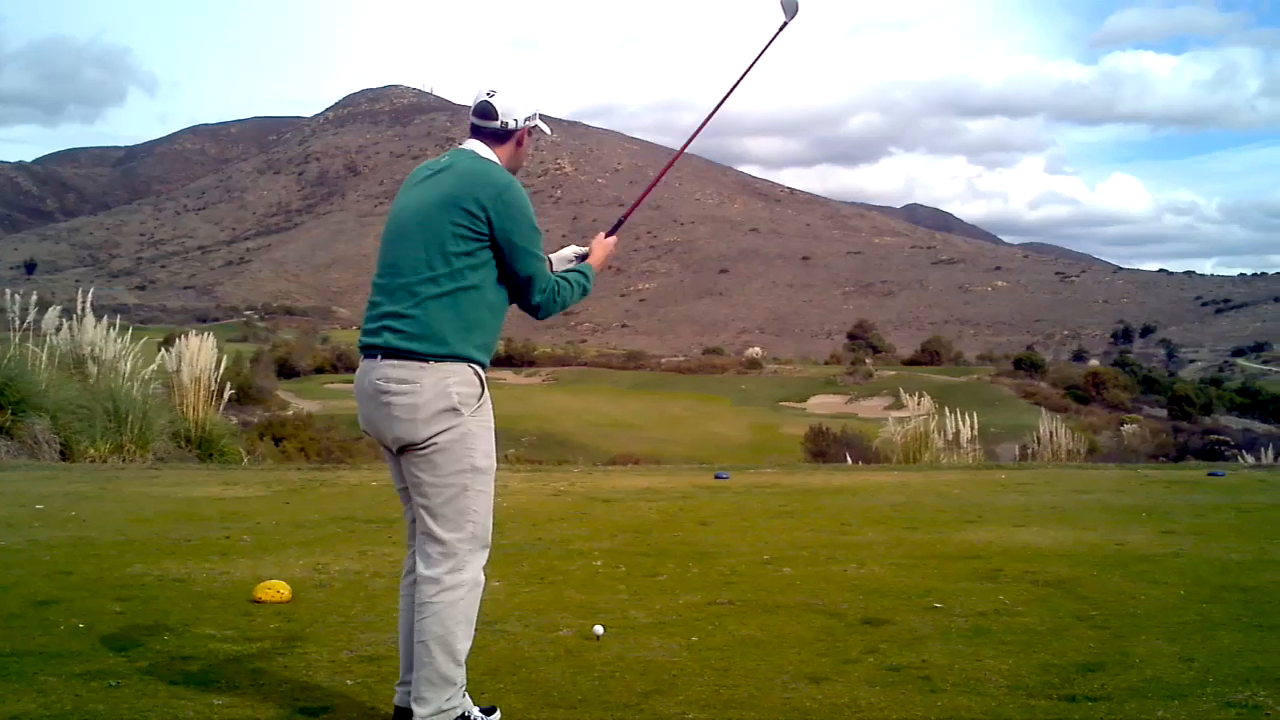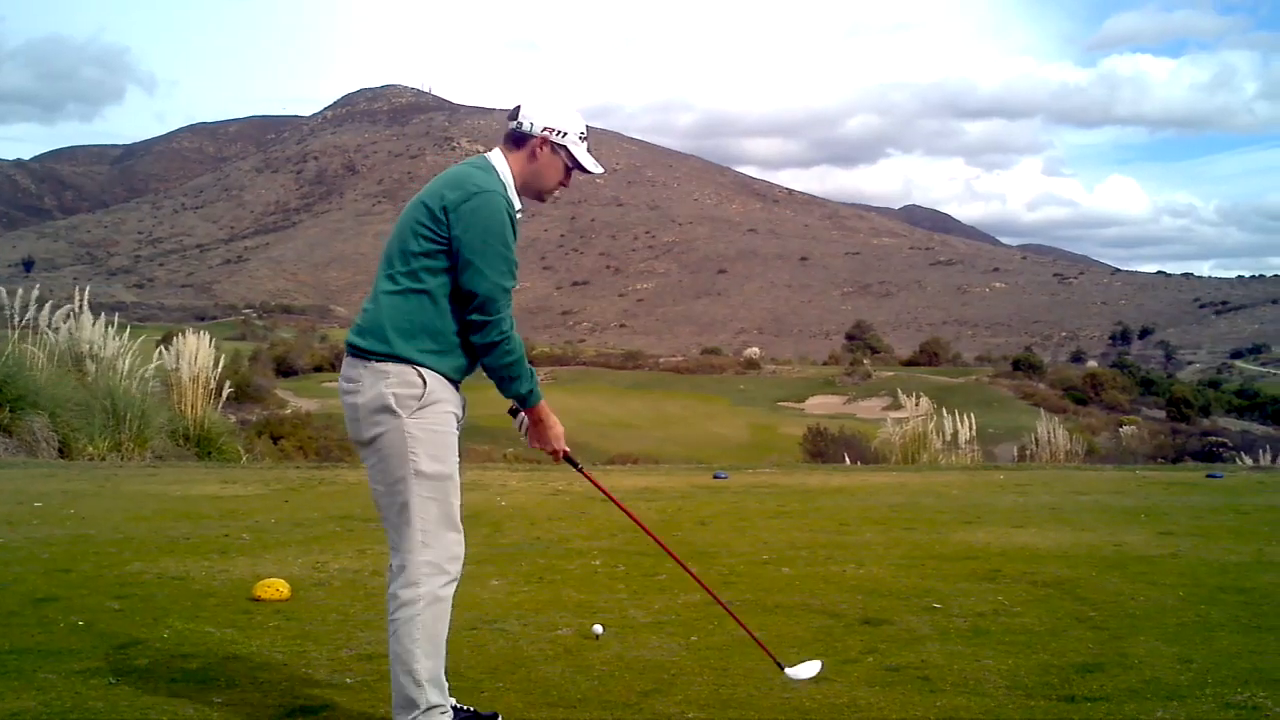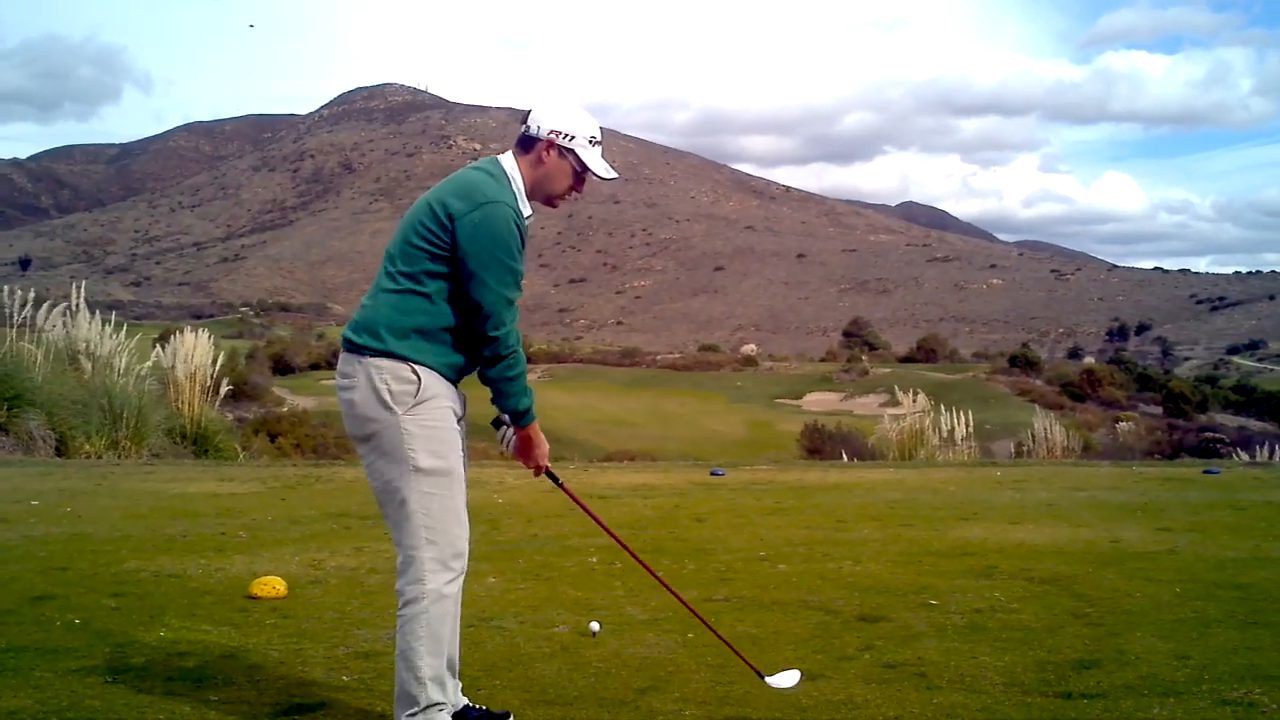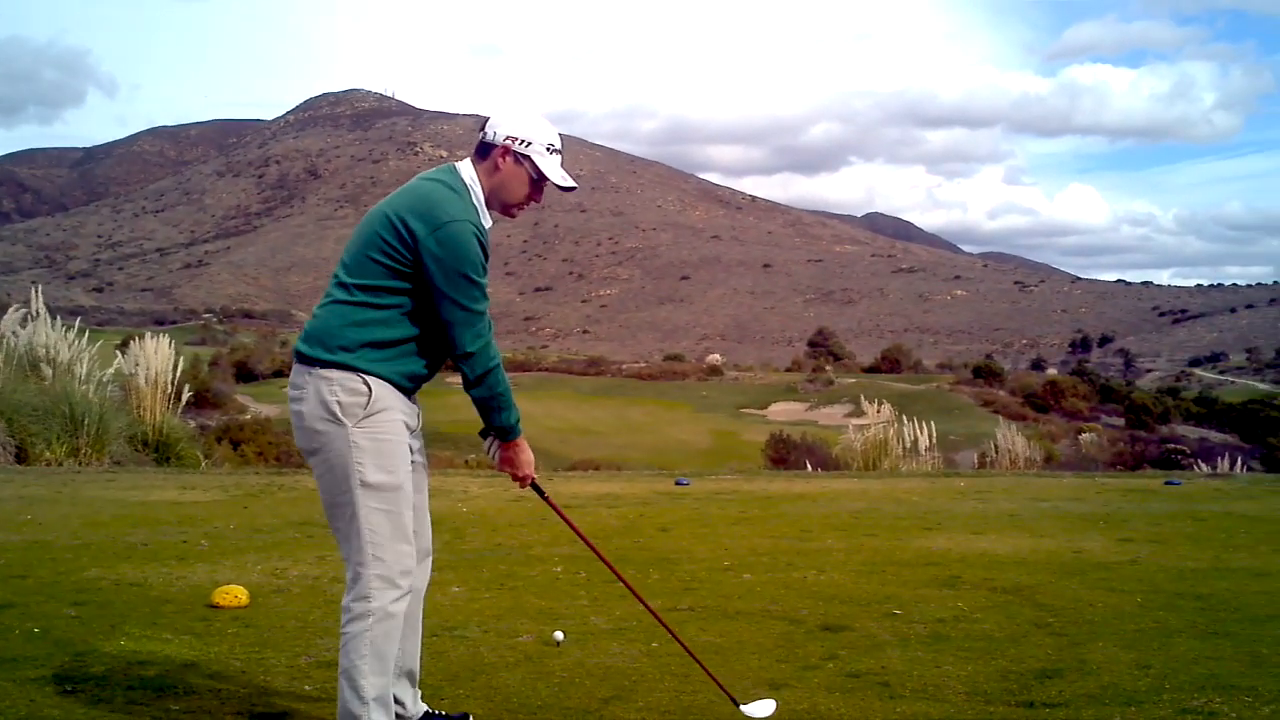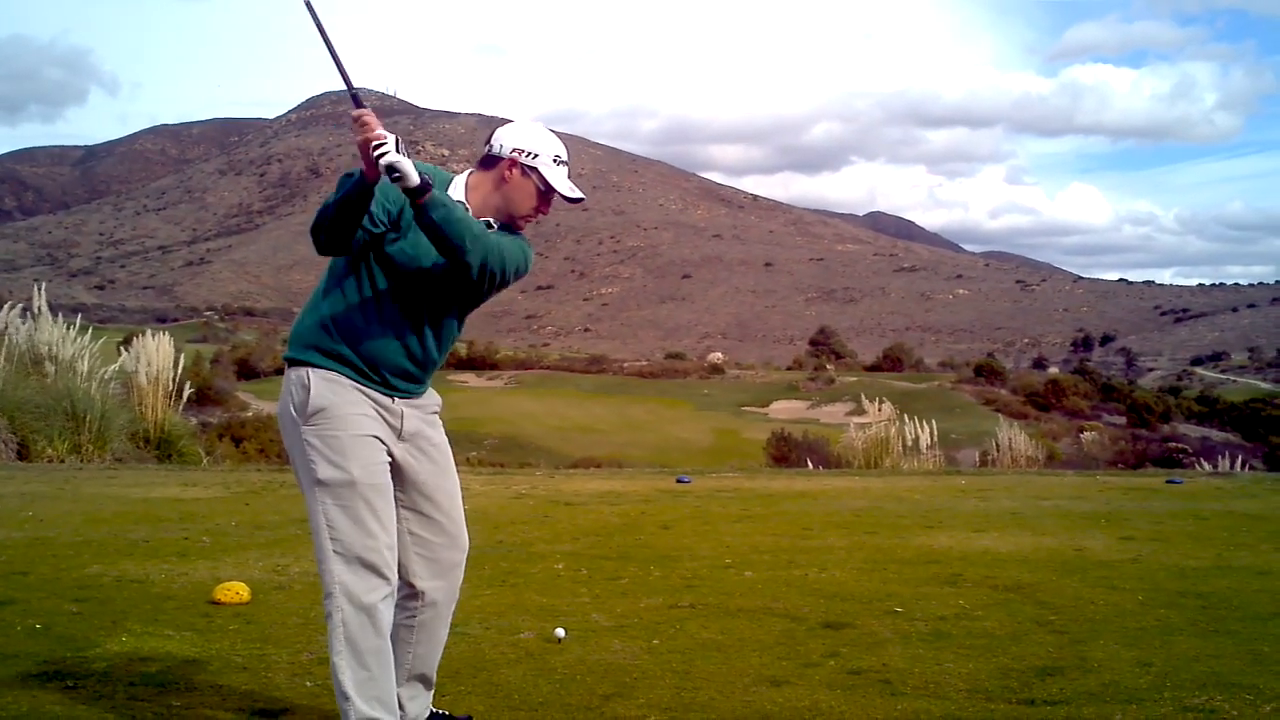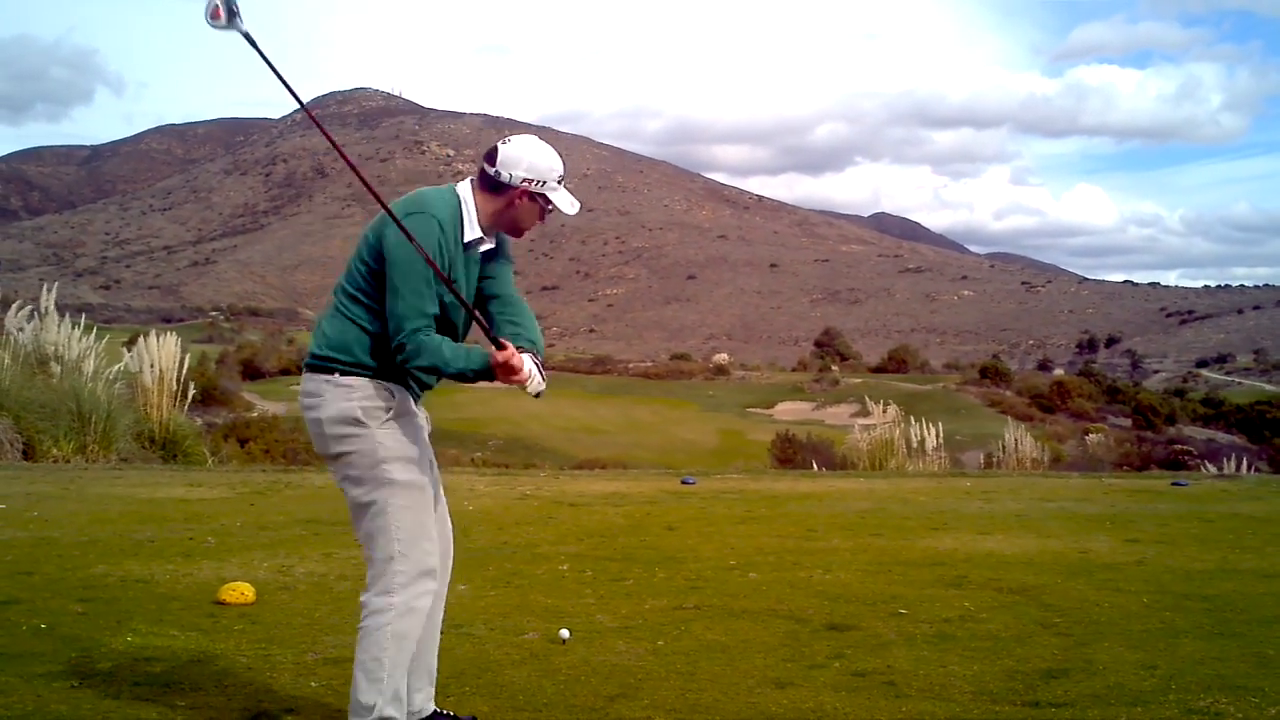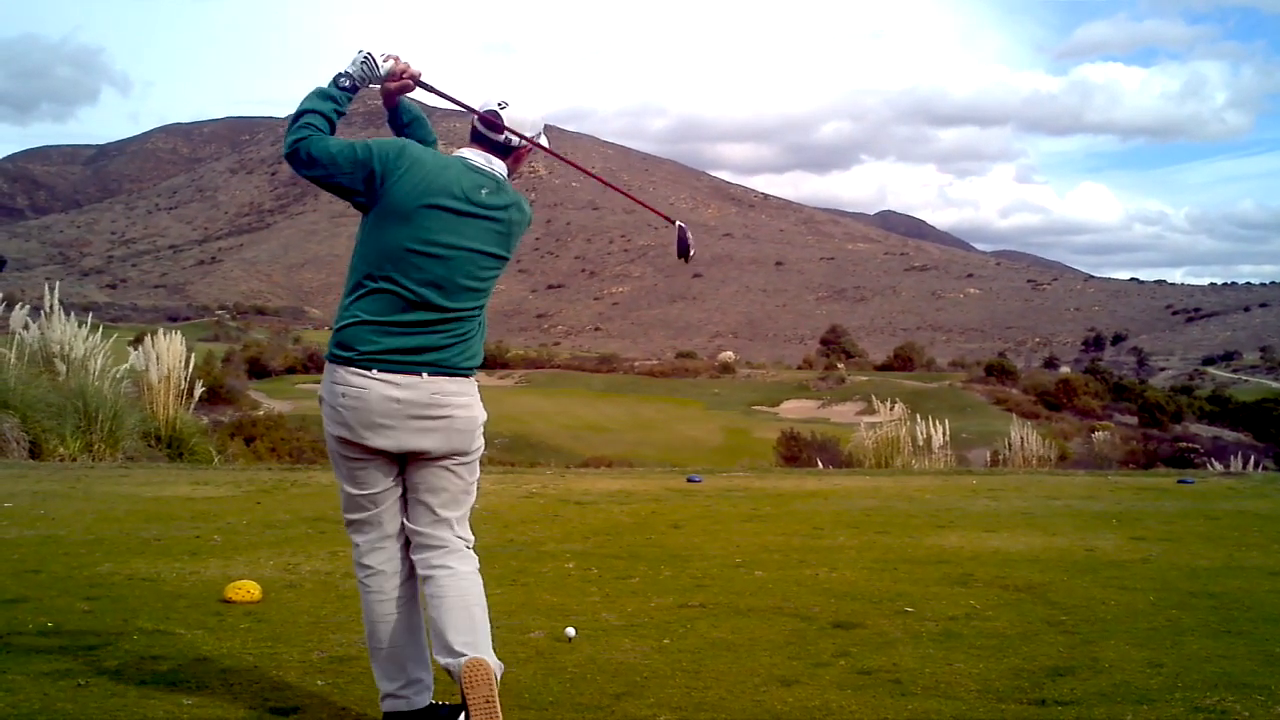
dt=0.5s
person 1, frame 1
left shoulder: (422, 179)
right shoulder: (498, 188)
right elbow: (543, 300)
left wrist: (546, 260)
right wrist: (591, 266)
left hip: (382, 379)
right hip: (439, 384)
left knee: (430, 545)
right knee: (454, 555)
person 1, frame 2
left shoulder: (471, 185)
right shoulder: (484, 198)
right elbow: (488, 321)
left wrist: (522, 400)
right wrist: (536, 406)
left hip: (405, 382)
right hip: (404, 385)
left knee: (427, 553)
right knee: (429, 560)
person 1, frame 3
left shoulder: (484, 189)
right shoulder: (490, 204)
left elbow: (477, 318)
right elbow: (494, 328)
left wrist: (507, 412)
right wrist: (526, 422)
left hip: (414, 378)
right hip: (398, 379)
left knee: (443, 550)
right knee: (434, 556)
person 1, frame 4
left shoulder: (463, 212)
right shoulder: (445, 216)
left elbow: (474, 330)
right elbow: (472, 343)
left wrist: (497, 421)
right wrist: (511, 433)
left hip: (385, 395)
right hip: (348, 392)
left knee: (409, 559)
right knee: (383, 573)
person 1, frame 5
left shoulder: (509, 248)
right shoulder: (391, 191)
left elbow: (468, 250)
right elbow: (330, 237)
left wrist: (412, 181)
right wrist: (365, 176)
left hip: (411, 404)
right hip: (333, 390)
left knee: (439, 559)
right knee: (363, 572)
person 1, frame 6
left shoulder: (491, 243)
right shoulder: (422, 222)
left elbow: (510, 312)
right elbow: (411, 346)
left wrist: (523, 357)
right wrist: (489, 361)
left hip: (381, 399)
right hip: (360, 396)
left knee: (425, 559)
right knee: (408, 569)
person 1, frame 7
left shoulder: (400, 164)
right shoulder: (514, 214)
left elbow: (300, 146)
left wrist: (352, 77)
right wrist: (397, 101)
left hip: (355, 387)
right hip: (444, 399)
left knee: (380, 549)
right knee: (445, 545)
right ankle: (473, 664)
